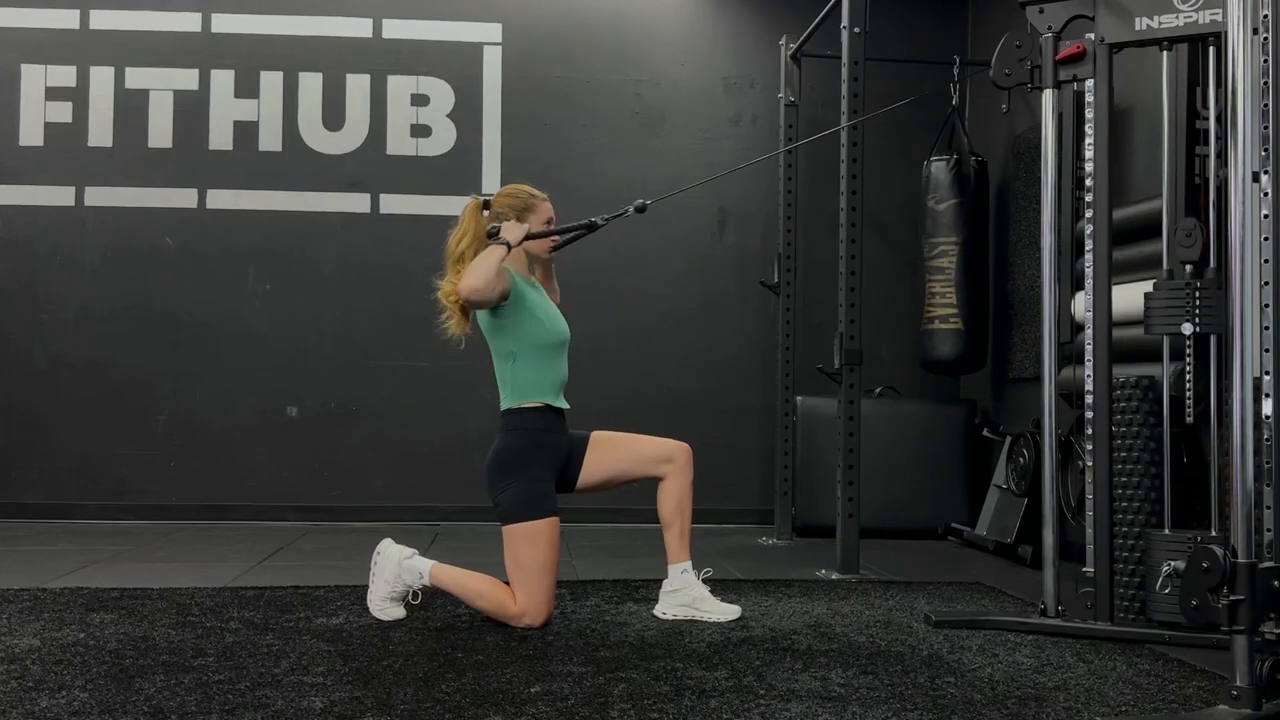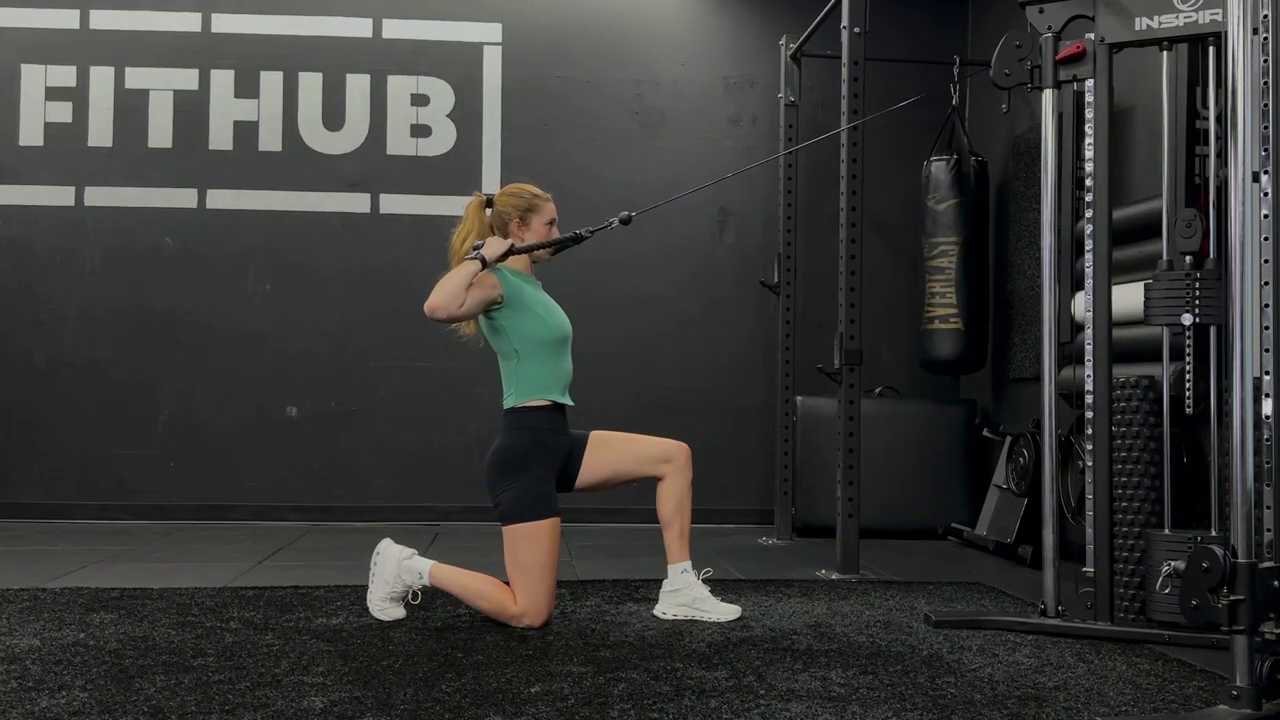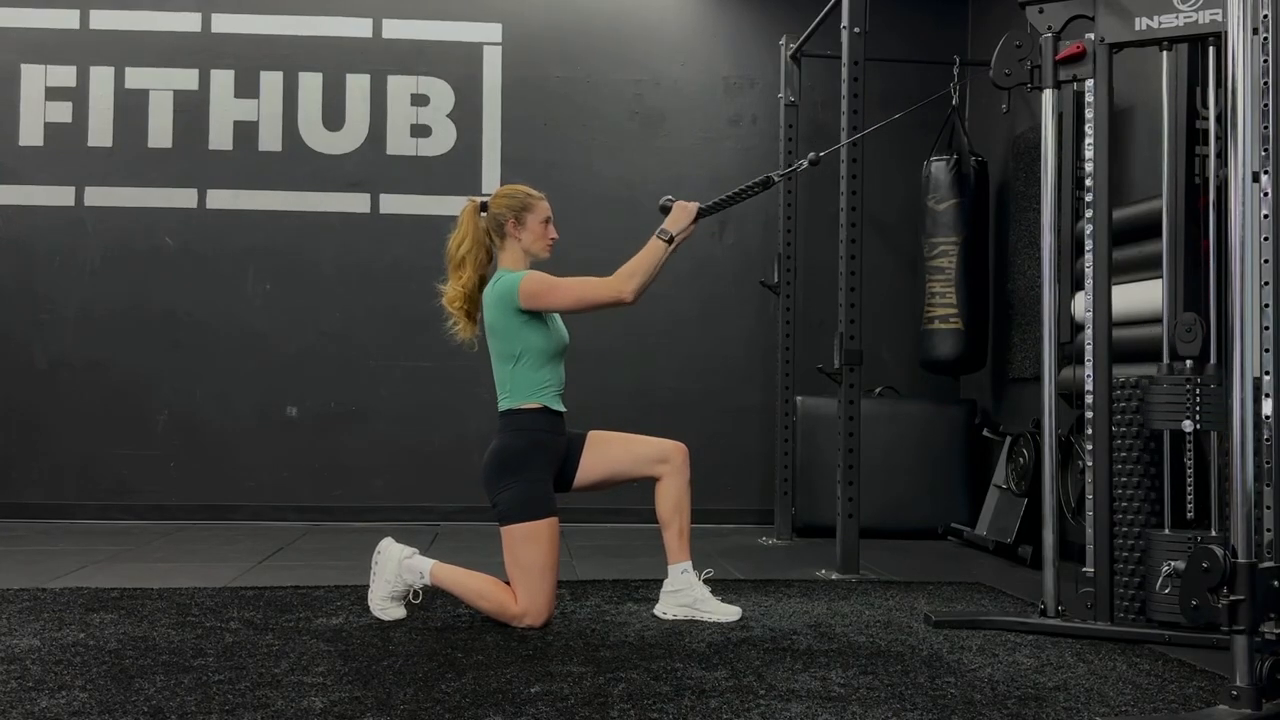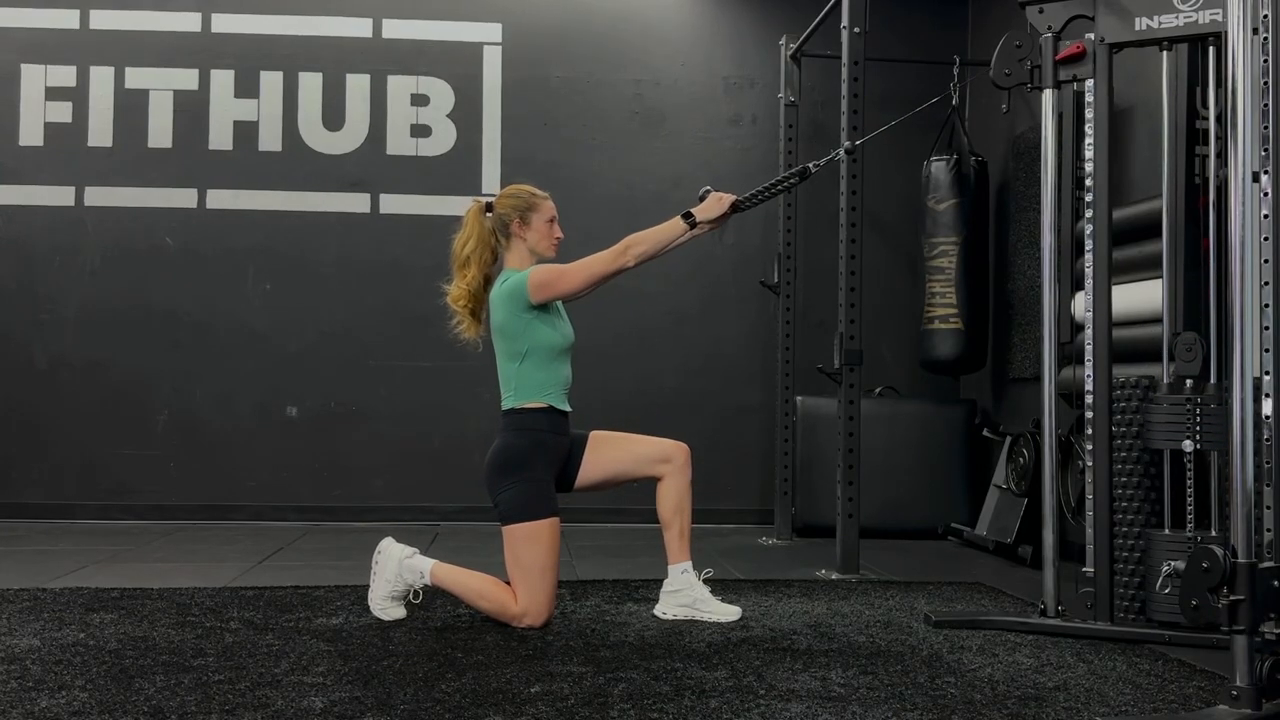
dt=0.7s
person 1, frame 1
left shoulder: (526, 284)
right shoulder: (499, 282)
left elbow: (548, 302)
right elbow: (470, 290)
left wrist: (544, 261)
right wrist: (504, 243)
left hip: (556, 441)
right hip: (523, 449)
left knee: (676, 457)
right knee: (529, 614)
left ankle: (680, 591)
right ankle: (409, 568)
person 1, frame 2
left shoulder: (525, 284)
right shoulder: (495, 283)
right elbow: (437, 307)
left wrist: (520, 258)
right wrist: (482, 255)
left hip: (556, 441)
right hip: (524, 448)
left knee: (675, 457)
right knee: (529, 614)
left ankle: (680, 590)
right ankle: (409, 568)
person 1, frame 3
left shoulder: (524, 288)
right shoulder: (514, 287)
left elbow: (620, 292)
right elbow: (619, 290)
left wrist: (672, 236)
right wrist: (669, 231)
left hip: (551, 442)
right hip: (521, 451)
left knee: (672, 457)
right knee: (530, 614)
left ankle: (680, 590)
right ankle: (410, 567)
person 1, frame 4
left shoulder: (533, 285)
right shoulder: (520, 286)
left elbow: (622, 259)
right elbow: (623, 256)
left wrist: (699, 225)
right wrist: (695, 216)
left hip: (554, 443)
right hip: (524, 451)
left knee: (674, 457)
right knee: (530, 614)
left ankle: (680, 590)
right ankle: (410, 567)
